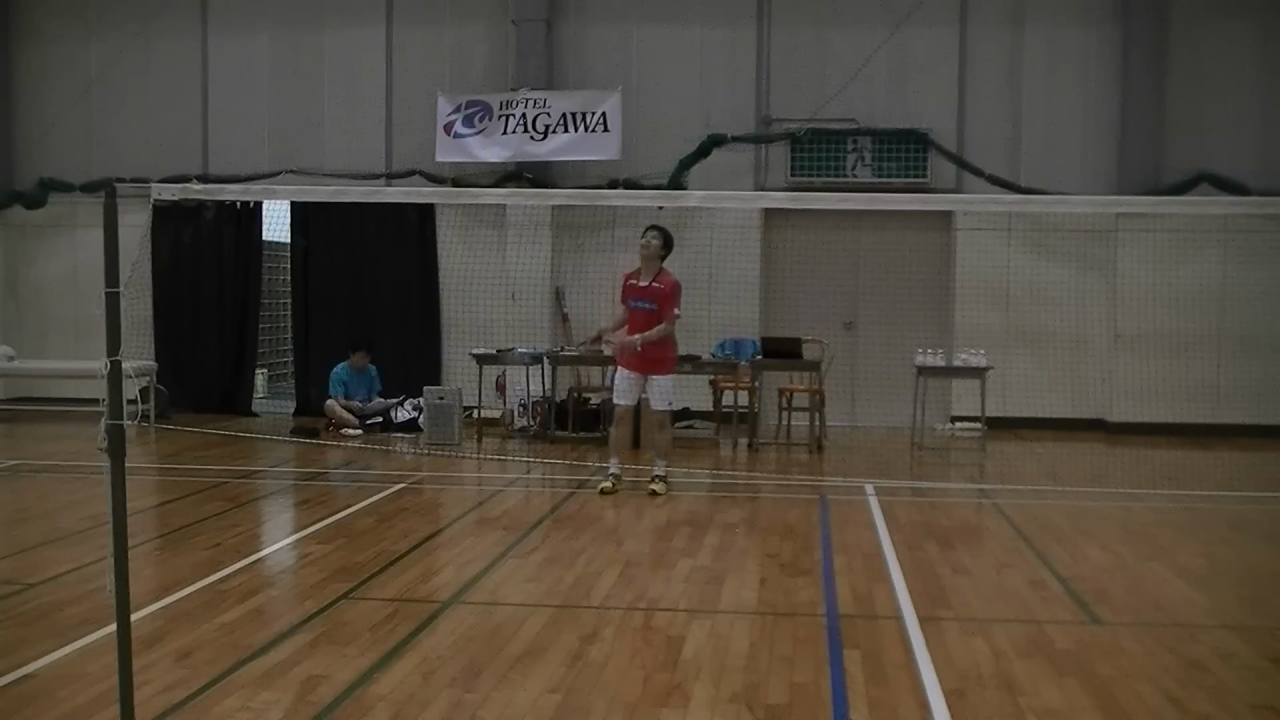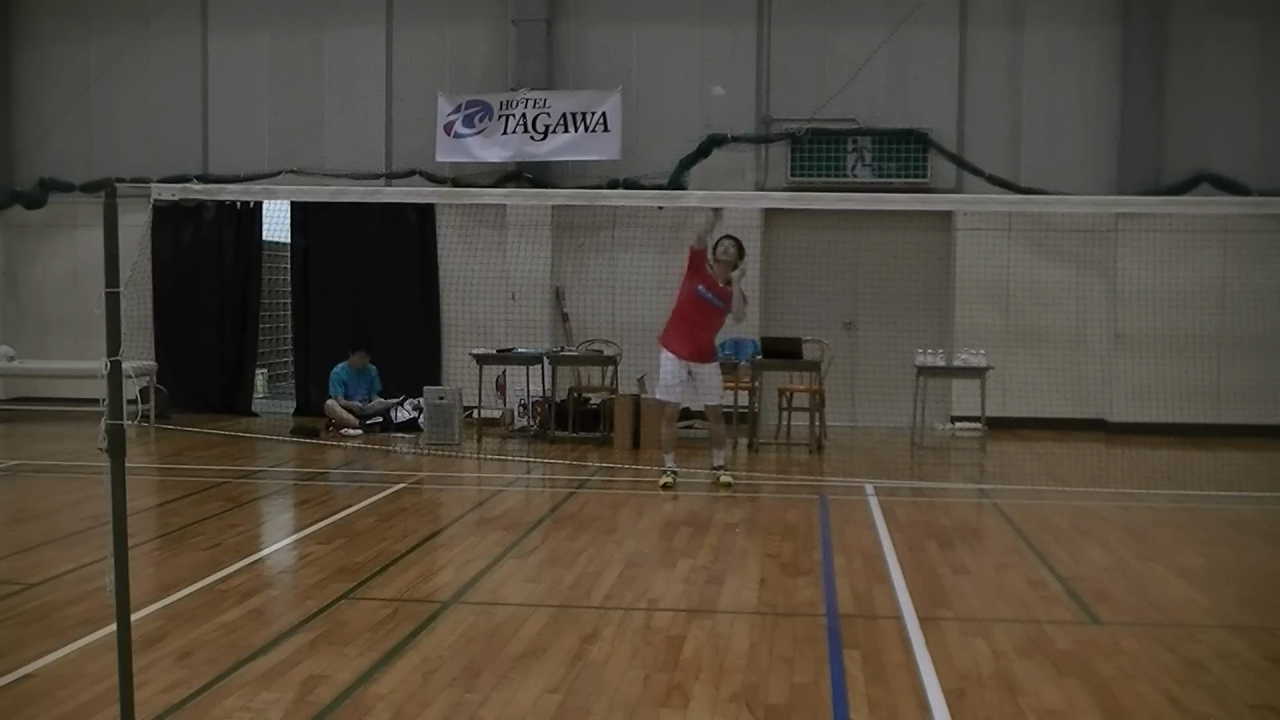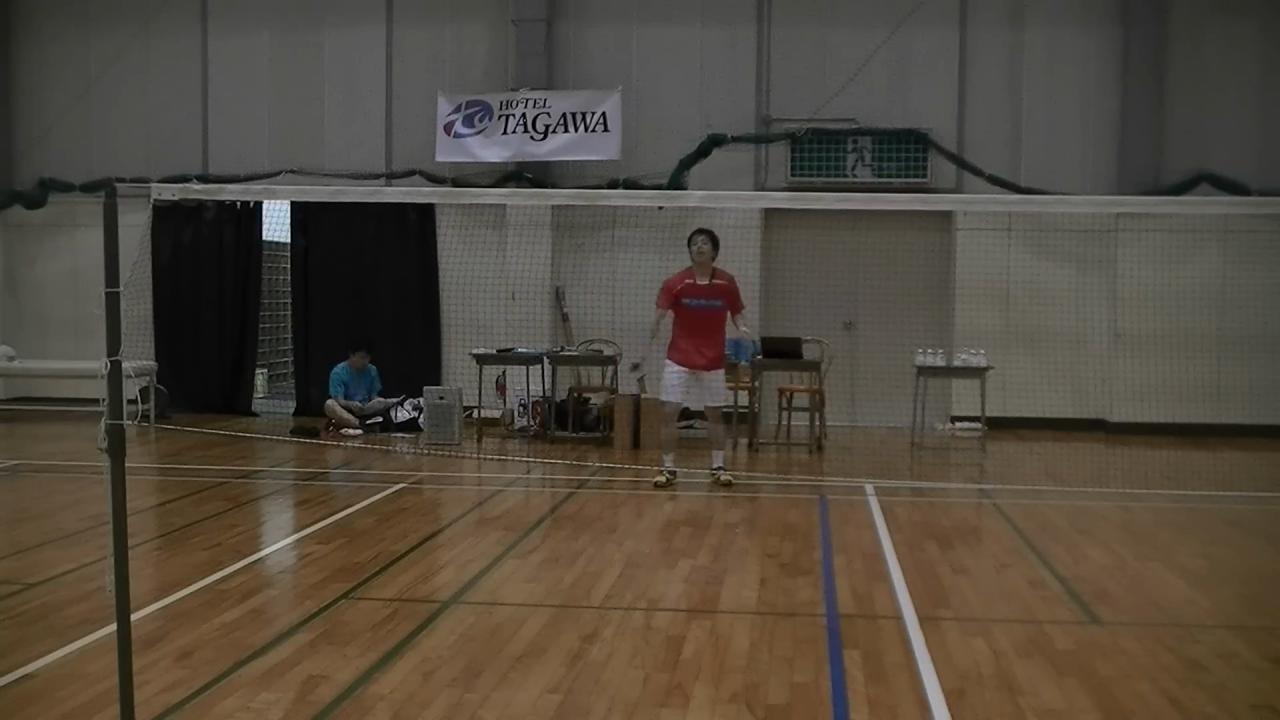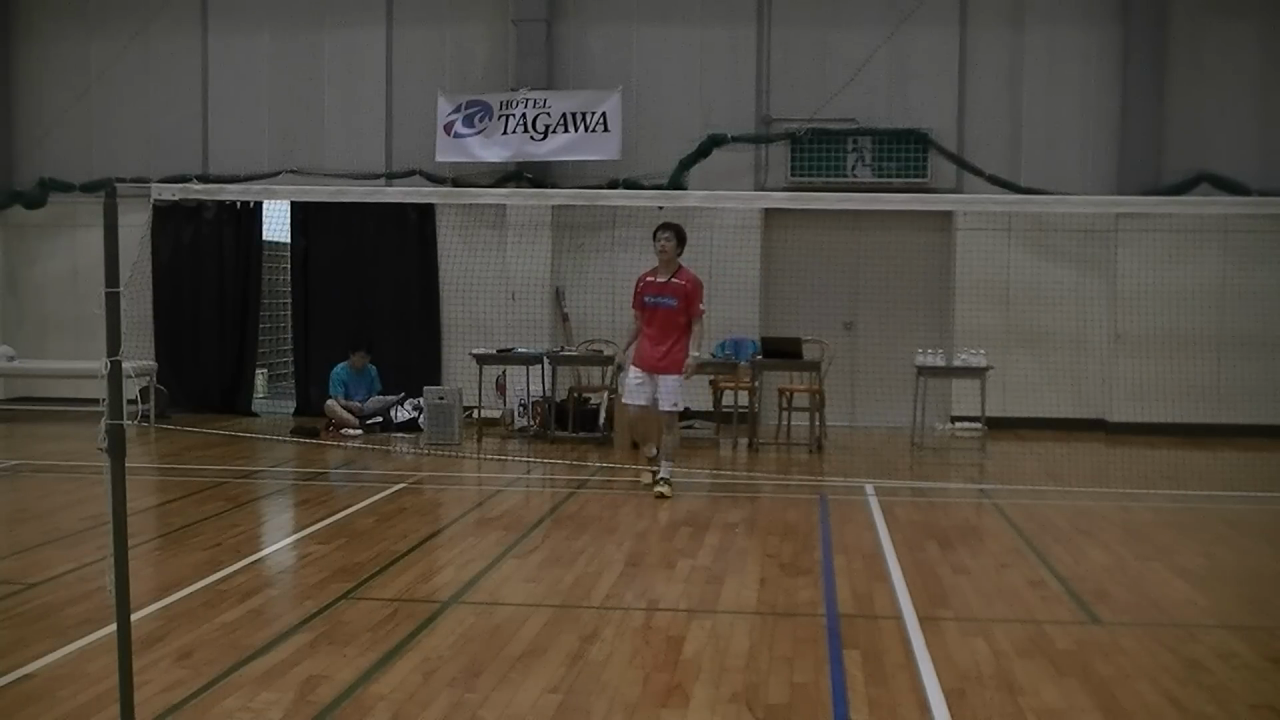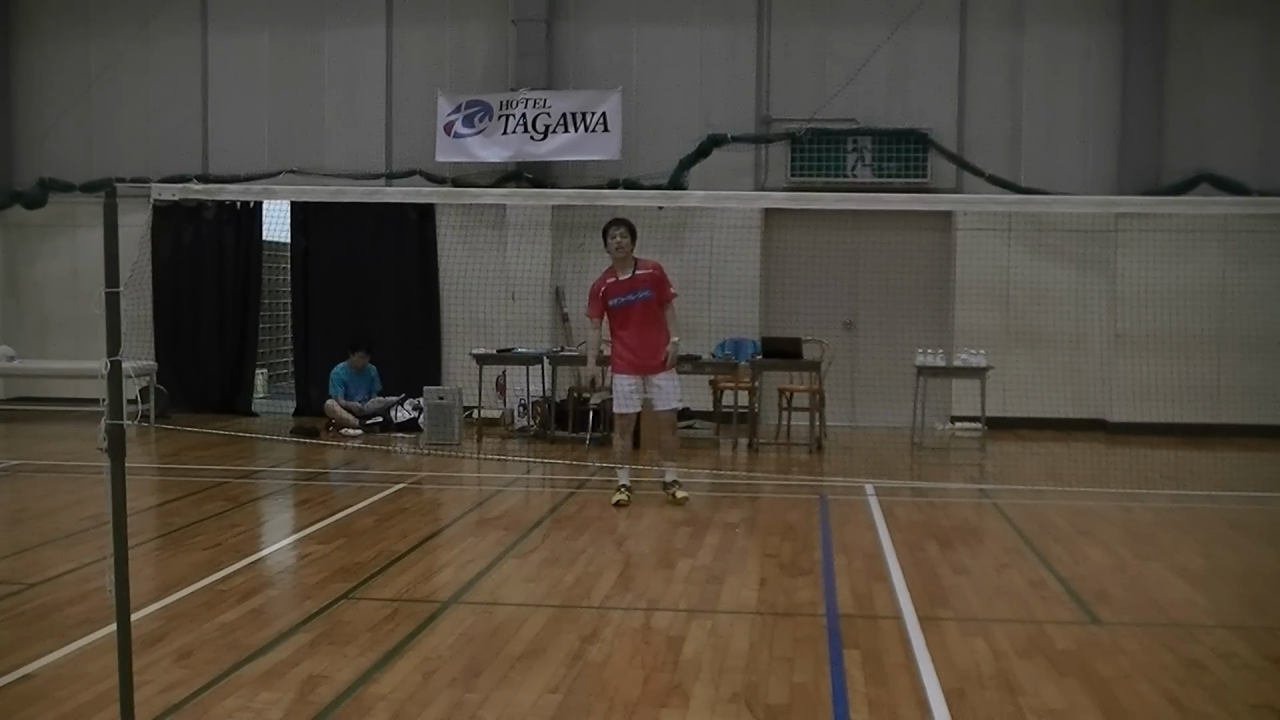
dt=1s
person 1, frame 1
left shoulder: (670, 285)
right shoulder: (629, 279)
left elbow: (668, 327)
left wrist: (637, 339)
right wrist: (605, 330)
left hip: (660, 362)
right hip: (629, 361)
left knee: (660, 419)
right knee: (620, 415)
left ankle: (659, 474)
right ankle: (613, 472)
person 1, frame 2
left shoulder: (734, 290)
right shoulder: (698, 266)
left elbow: (738, 316)
right elbow: (700, 241)
left wrist: (737, 282)
right wrist: (713, 220)
left hip: (706, 358)
right hip: (674, 352)
left knee: (714, 413)
right knee: (670, 412)
left ankle: (719, 466)
right ankle: (669, 468)
person 1, frame 3
left shoulder: (727, 283)
right shoulder: (675, 282)
left elbow: (737, 311)
right elbow: (659, 318)
left wrist: (742, 328)
left hip: (713, 360)
right hip: (679, 359)
left knee: (714, 415)
right knee: (669, 413)
left ankle: (718, 467)
right ankle: (667, 468)
person 1, frame 4
left shoulder: (691, 282)
right shoulder: (643, 281)
left elbow: (696, 322)
left wrist: (693, 354)
right wrist: (624, 348)
left hip: (672, 362)
right hip: (641, 360)
left knee: (669, 419)
right knee: (633, 414)
left ankle: (664, 476)
right ankle: (653, 454)
person 1, frame 5
left shoulder: (654, 271)
right shoulder: (601, 285)
left elbow: (668, 308)
right elbow: (595, 326)
left wrist: (673, 338)
right wrist: (592, 361)
left hip: (660, 361)
right hip: (625, 365)
left knee: (668, 420)
right knee: (623, 423)
left ankle: (670, 480)
right ankle: (623, 484)
